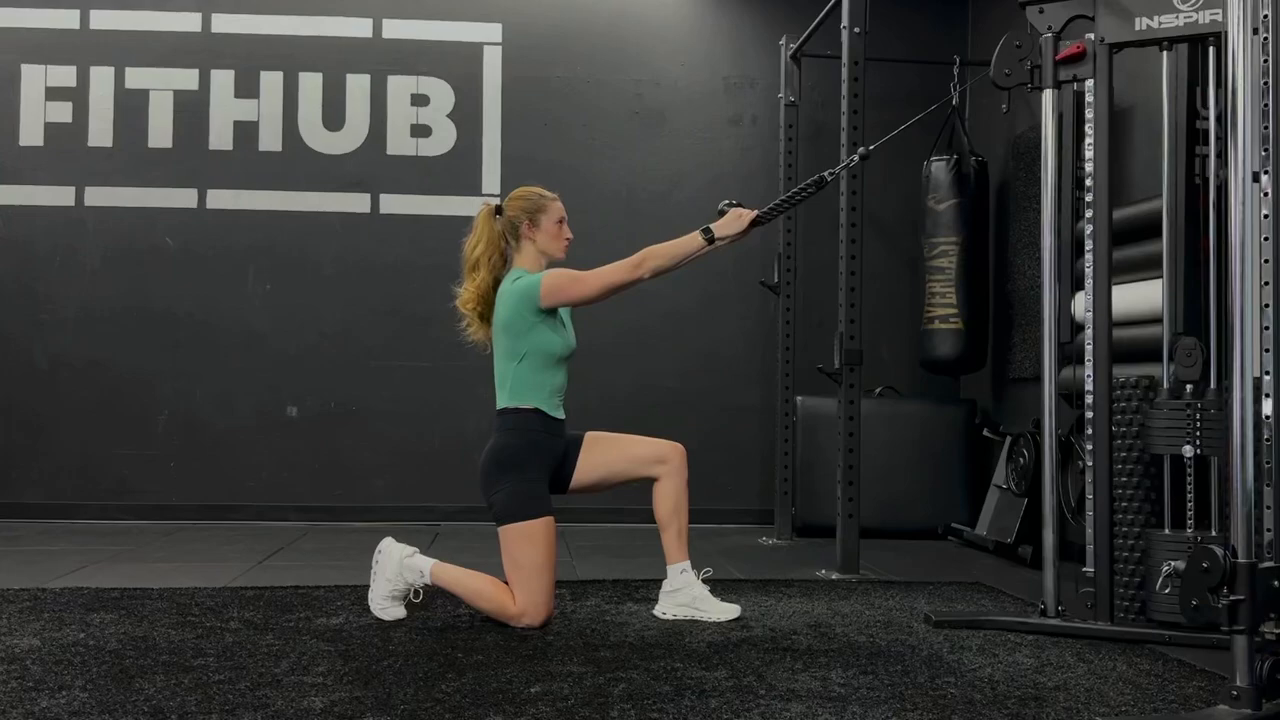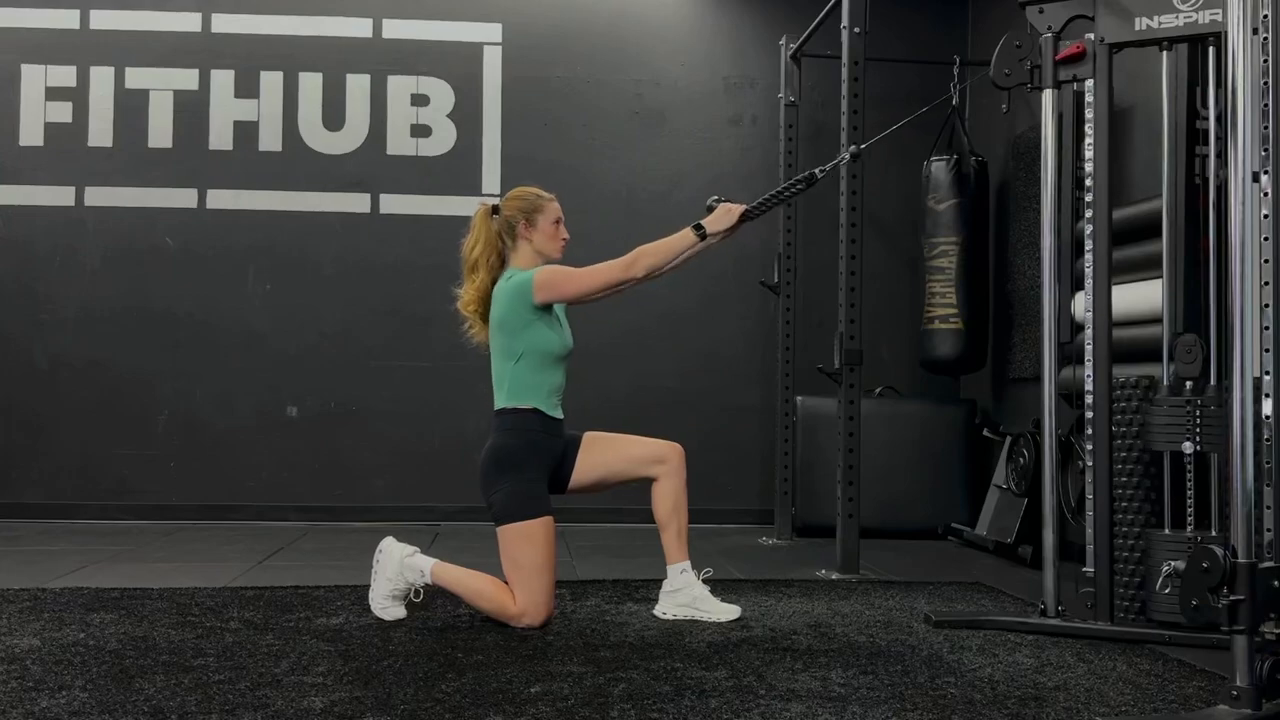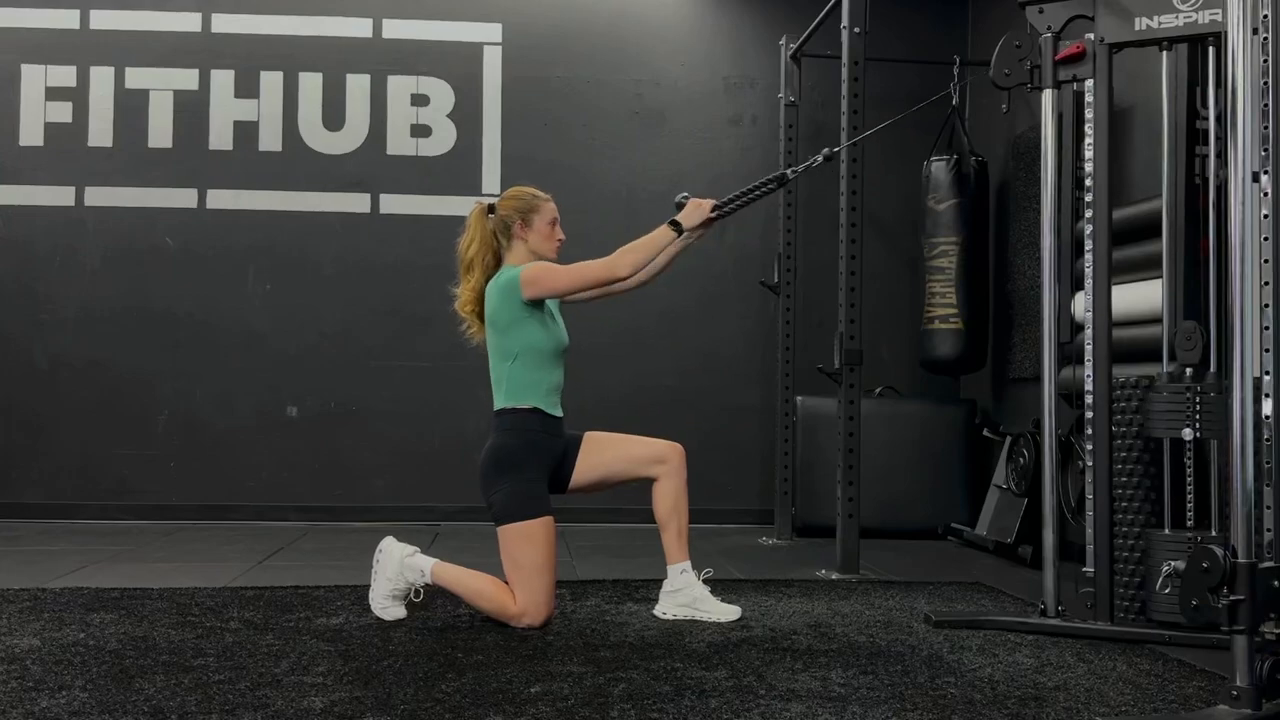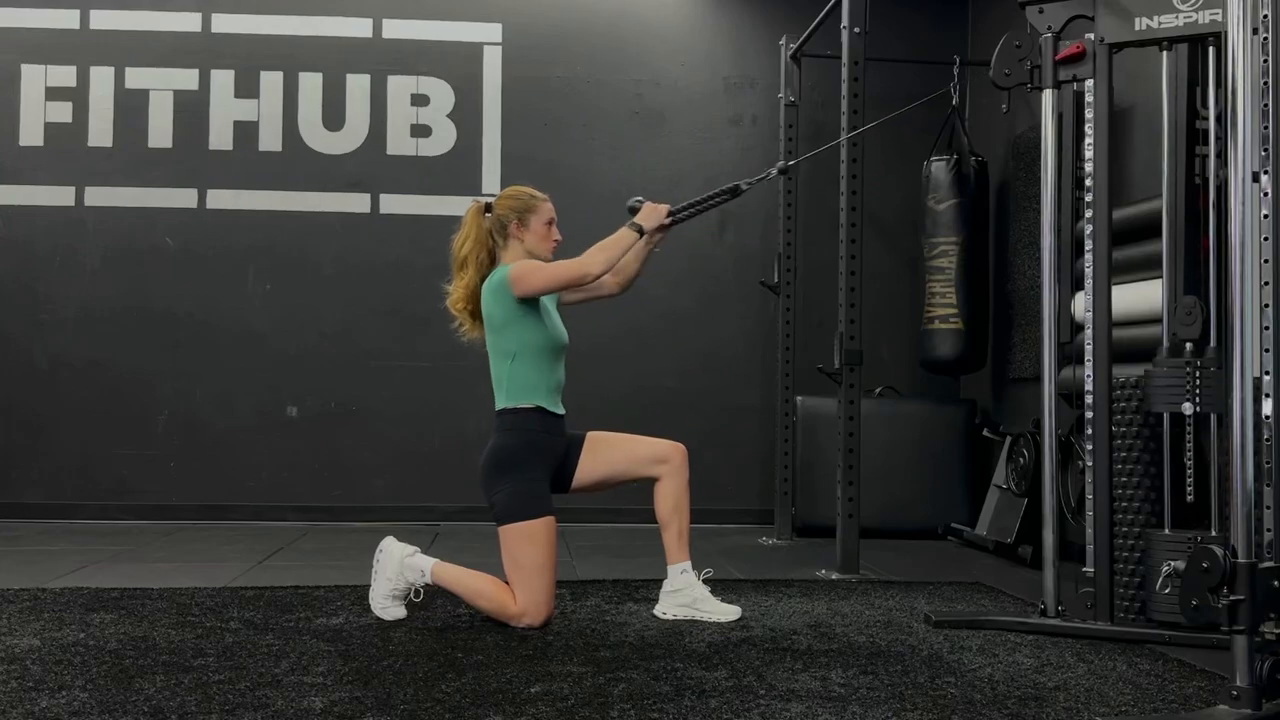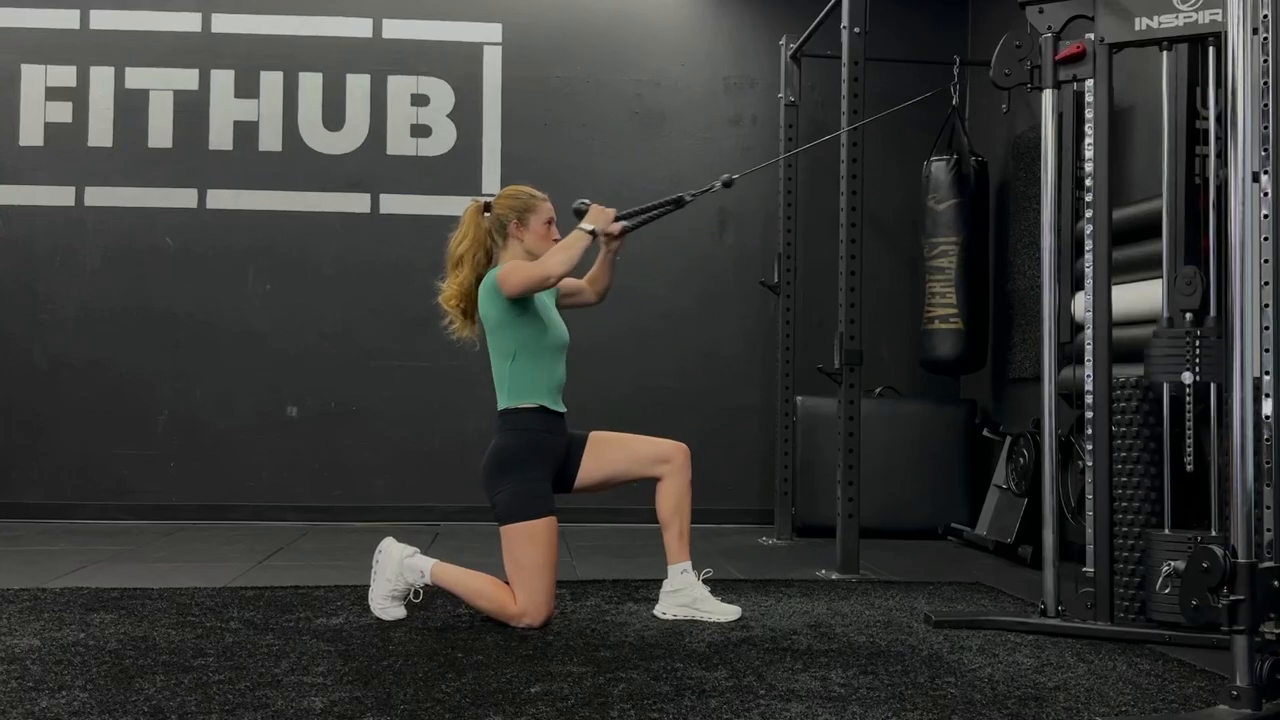
dt=0.1s
person 1, frame 1
left shoulder: (547, 286)
right shoulder: (528, 287)
left elbow: (636, 272)
right elbow: (635, 269)
left wrist: (715, 236)
right wrist: (713, 232)
left hip: (551, 444)
right hip: (517, 452)
left knee: (670, 457)
right knee: (530, 613)
left ankle: (680, 590)
right ankle: (411, 567)
person 1, frame 2
left shoulder: (544, 286)
right shoulder: (524, 285)
left elbow: (634, 273)
right elbow: (629, 269)
left wrist: (706, 234)
right wrist: (705, 228)
left hip: (550, 444)
right hip: (516, 452)
left knee: (668, 457)
right knee: (530, 614)
left ankle: (679, 589)
right ankle: (412, 566)
person 1, frame 3
left shoulder: (544, 288)
right shoulder: (514, 281)
left elbow: (627, 278)
right elbow: (609, 268)
left wrist: (688, 232)
right wrist: (679, 224)
left hip: (550, 443)
right hip: (515, 451)
left knee: (669, 457)
right knee: (530, 613)
left ankle: (680, 590)
right ankle: (411, 565)
person 1, frame 4
left shoulder: (538, 287)
right shoulder: (507, 280)
left elbow: (613, 283)
right elbow: (588, 268)
left wrist: (650, 234)
right wrist: (638, 224)
left hip: (552, 443)
right hip: (517, 451)
left knee: (671, 457)
right knee: (530, 613)
left ankle: (680, 590)
right ankle: (412, 565)
person 1, frame 5
left shoulder: (538, 286)
right shoulder: (501, 281)
left elbow: (591, 292)
right elbow: (554, 269)
left wrist: (609, 244)
right wrist: (590, 228)
left hip: (554, 441)
right hip: (520, 449)
left knee: (673, 457)
right knee: (529, 614)
left ankle: (680, 591)
right ankle: (410, 566)
